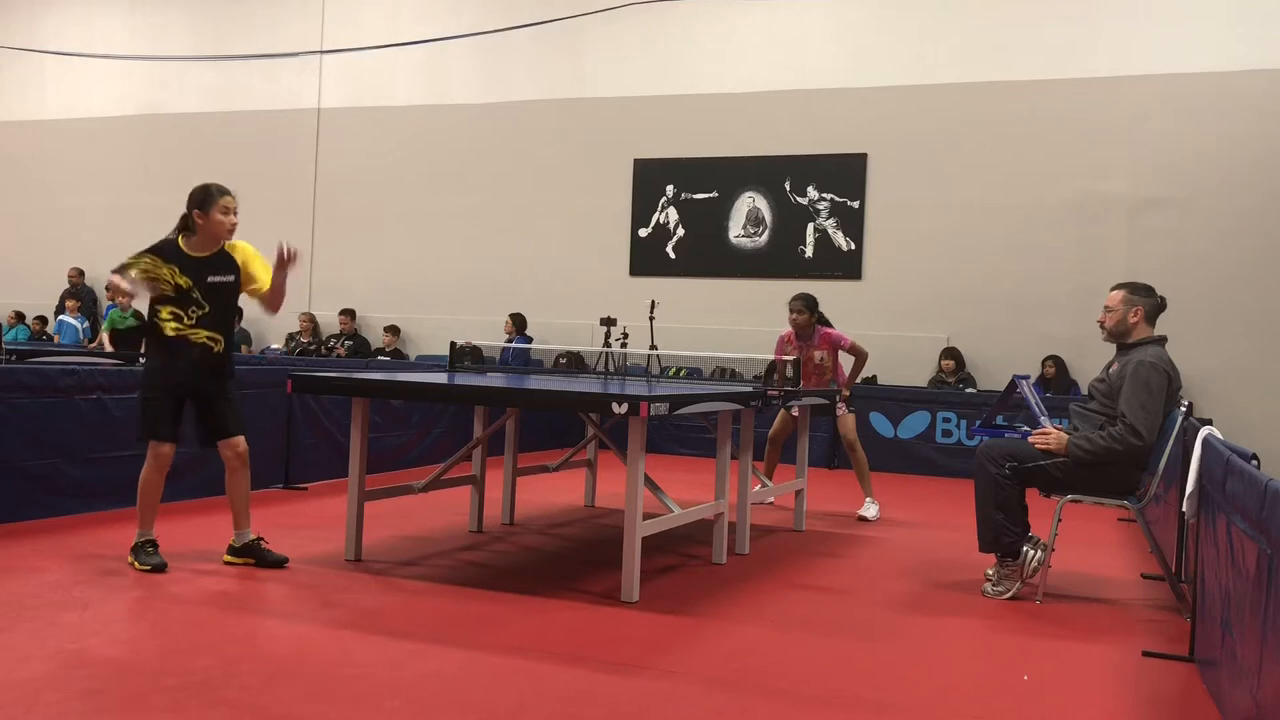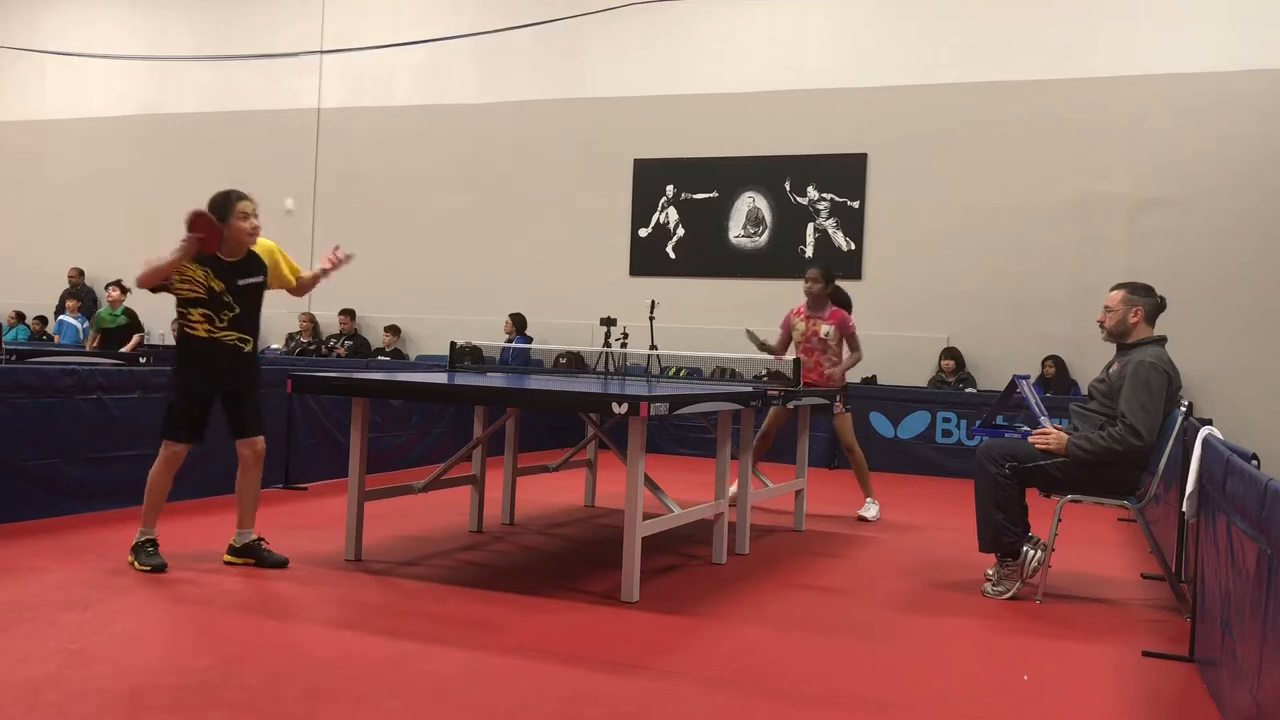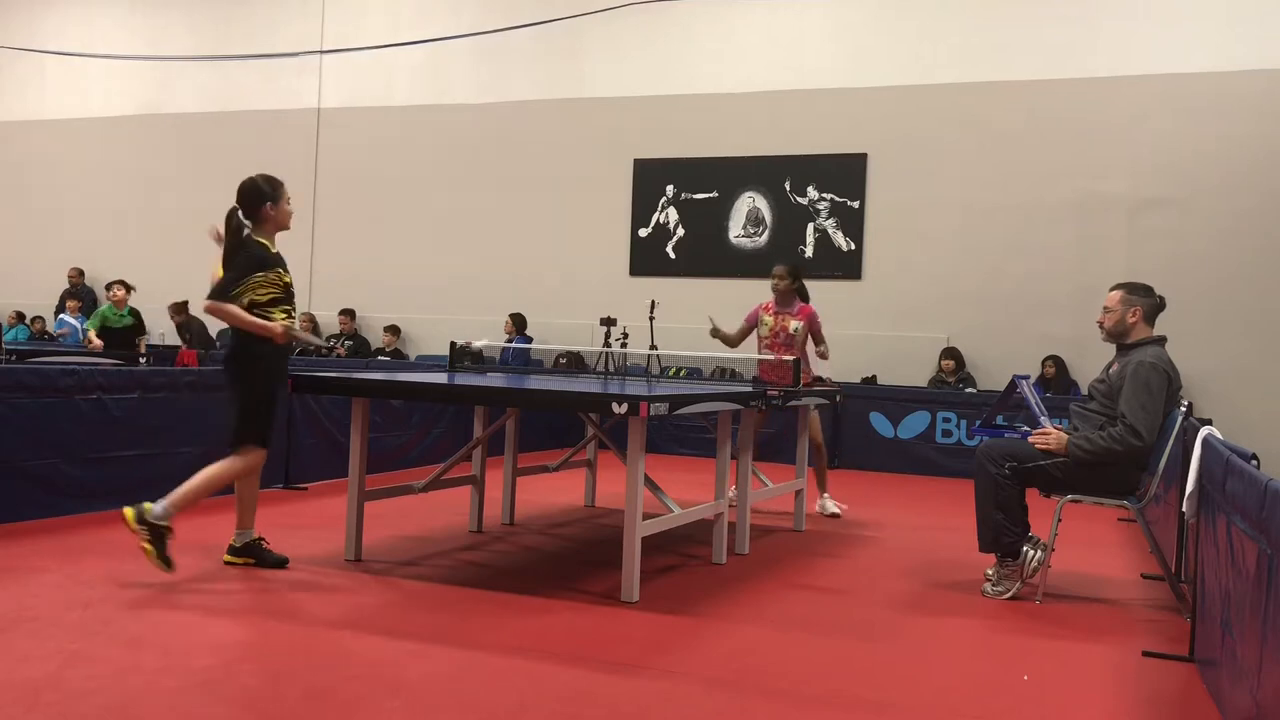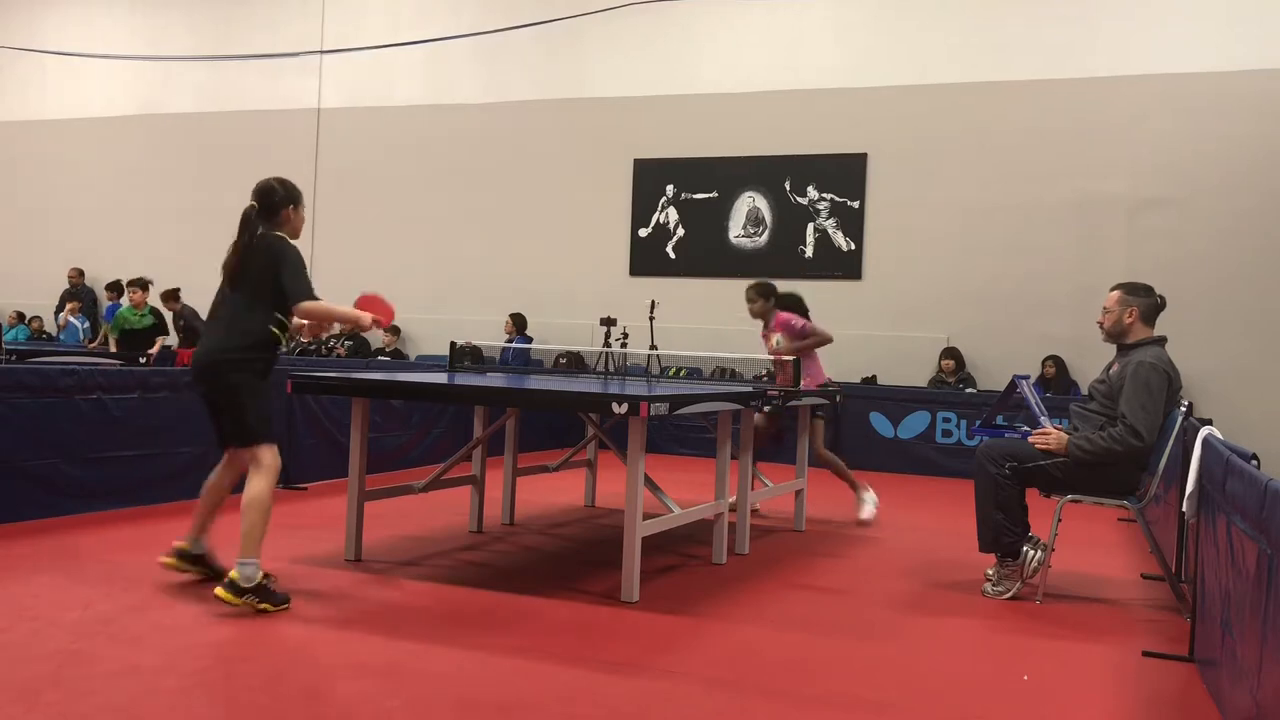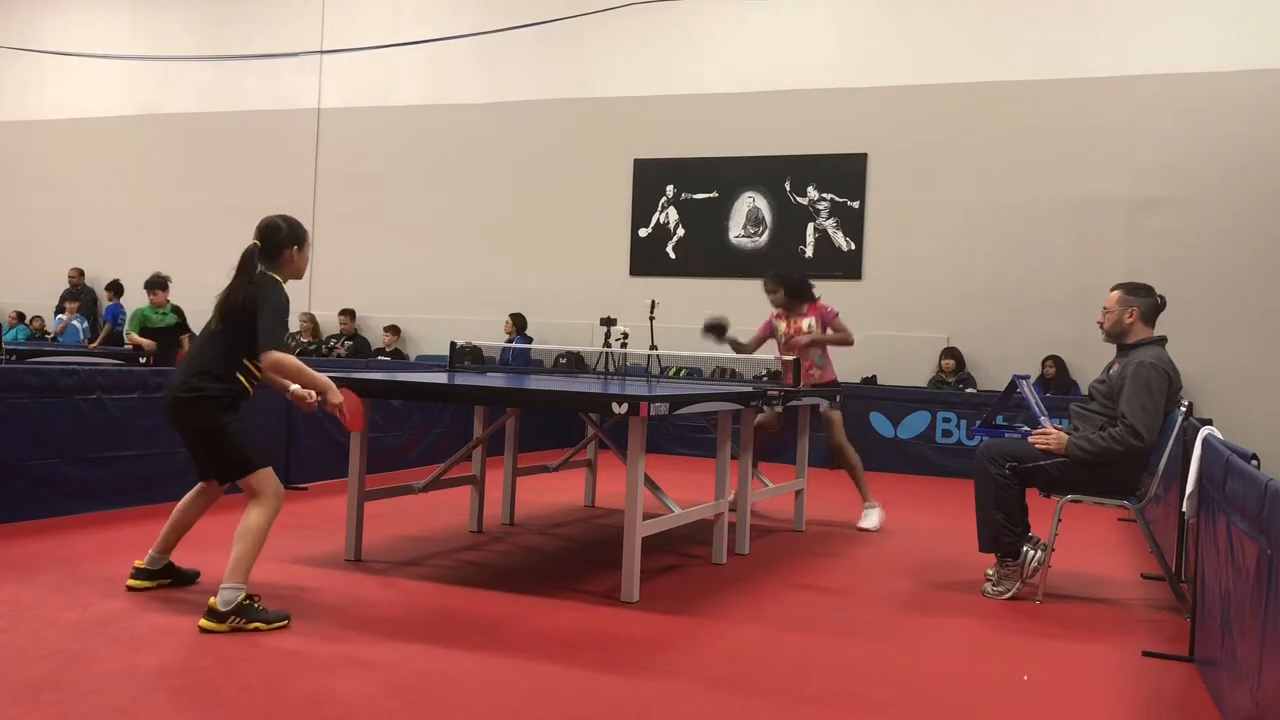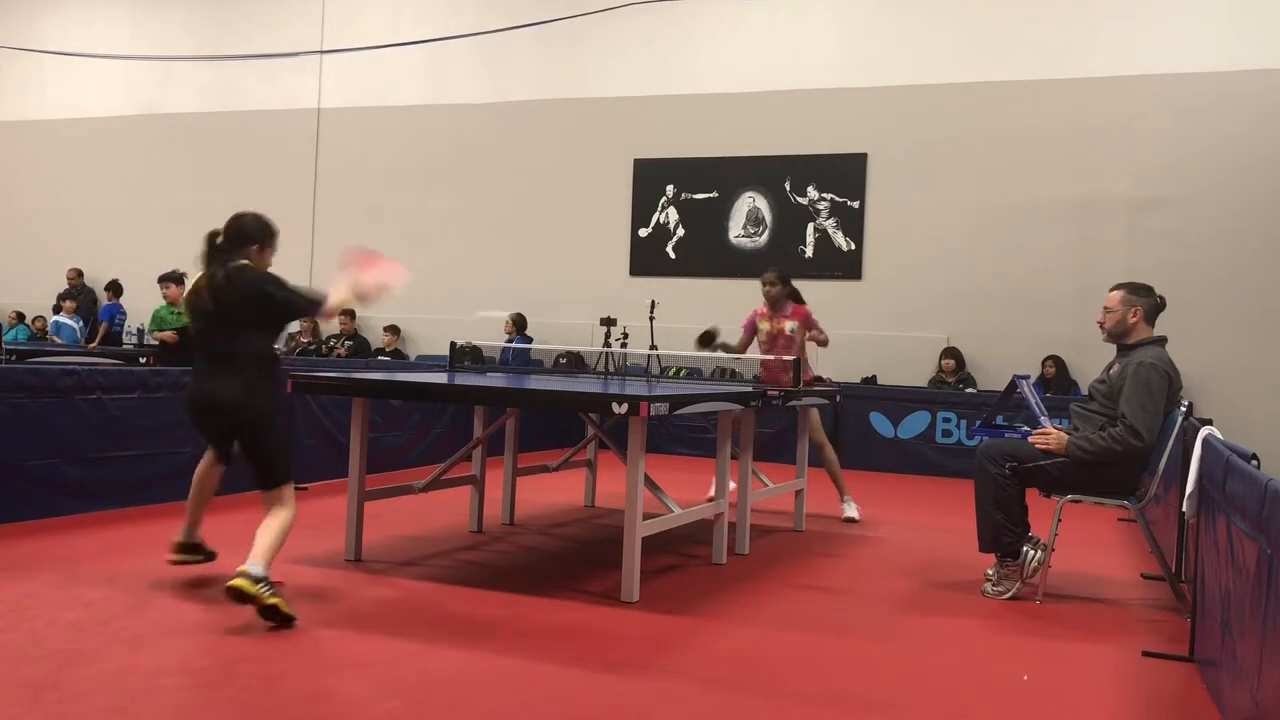
dt=0.4s
person 1, frame 1
left shoulder: (239, 255)
right shoulder: (163, 253)
left elbow: (273, 303)
right elbow: (116, 276)
left wrist: (281, 270)
right wrist: (125, 285)
left hip: (214, 371)
right hip: (165, 369)
left knee: (236, 451)
right knee: (161, 453)
left ankle: (243, 542)
right ankle: (143, 541)
person 1, frame 2
left shoulder: (264, 255)
right shoulder: (196, 255)
left elbow: (298, 287)
right elbow: (143, 281)
left wrist: (321, 272)
right wrist: (178, 258)
left hip: (242, 368)
right hip: (195, 368)
left knee: (252, 449)
right knee: (174, 452)
left ankle: (243, 541)
right ankle: (144, 539)
person 1, frame 3
left shoulder: (264, 249)
right shoulder: (254, 255)
right elbow: (213, 304)
right wrist: (267, 326)
left hip: (265, 366)
right hip: (253, 365)
left knee: (253, 454)
right knee: (249, 458)
left ankle: (244, 541)
right ankle: (154, 516)
person 1, frame 4
left shoulder: (251, 248)
right shoulder: (282, 250)
right elbow: (306, 307)
left wrist: (293, 323)
right wrist: (358, 316)
left hip: (215, 363)
right hip: (237, 367)
left knee: (237, 459)
right knee: (265, 463)
left ankle: (192, 548)
right ankle: (245, 579)
person 1, frame 5
left shoulder: (256, 286)
right shoulder: (269, 291)
right elbow: (271, 358)
left wrist: (292, 388)
right wrist: (324, 384)
left hip: (196, 398)
right hip: (204, 403)
left knee: (213, 483)
right knee: (267, 491)
left ankle: (152, 565)
right ankle: (228, 604)
person 1, frame 6
left shoulder: (207, 286)
right shoulder: (260, 282)
right elbow: (321, 308)
right wrist: (349, 289)
left hip: (204, 397)
right hip: (249, 401)
left knee: (216, 456)
right knee: (281, 501)
left ankle: (188, 539)
right ankle: (252, 575)
person 2, frame 1
left shoulder: (1147, 364)
right shoulder: (1131, 356)
left elbow: (1133, 437)
left wrist: (1069, 445)
right wrist: (1066, 433)
left hip: (1109, 468)
right hip: (1094, 455)
left knee: (993, 455)
right knee: (996, 452)
left ankle: (1013, 554)
right ankle: (1020, 545)
person 2, frame 2
left shoulder: (1147, 364)
right shoulder: (1130, 356)
left elbow: (1133, 437)
left wrist: (1069, 445)
right wrist: (1067, 433)
left hip: (1109, 468)
right hip: (1095, 455)
left knee: (993, 455)
right knee: (997, 452)
left ankle: (1013, 554)
right ankle: (1020, 545)
person 2, frame 3
left shoulder: (1147, 365)
right shoulder: (1131, 356)
left elbow: (1133, 438)
left wrist: (1069, 446)
right wrist: (1067, 433)
left hip: (1110, 469)
right hip: (1094, 455)
left knee: (994, 454)
right knee: (997, 452)
left ankle: (1013, 554)
right ankle: (1020, 544)
person 2, frame 4
left shoulder: (1147, 365)
right shoulder: (1131, 357)
left elbow: (1133, 438)
left wrist: (1070, 445)
right wrist: (1067, 434)
left hip: (1109, 469)
right hip: (1094, 456)
left knee: (993, 455)
right knee: (997, 451)
left ankle: (1013, 554)
right ankle: (1020, 544)
person 2, frame 5
left shoulder: (1147, 366)
right shoulder: (1131, 357)
left elbow: (1133, 438)
left wrist: (1070, 446)
right wrist: (1067, 434)
left hip: (1109, 469)
right hip: (1093, 455)
left knee: (994, 455)
right knee: (997, 452)
left ankle: (1013, 554)
right ankle: (1020, 544)
person 2, frame 6
left shoulder: (1147, 365)
right shoulder: (1131, 357)
left elbow: (1133, 438)
left wrist: (1070, 445)
right wrist: (1067, 434)
left hip: (1108, 469)
right hip: (1093, 455)
left knee: (994, 455)
right knee: (997, 451)
left ankle: (1013, 554)
right ankle: (1020, 544)
person 3, frame 1
left shoulder: (830, 337)
right shoulder: (785, 340)
left elbow: (862, 355)
left wrist: (847, 386)
left knee: (850, 440)
right knee: (774, 437)
left ankle: (870, 501)
person 3, frame 2
left shoulder: (841, 317)
right shoulder: (794, 316)
left elbow: (857, 352)
right elbow: (778, 351)
left wrist: (842, 369)
right wrist: (764, 346)
left hip: (831, 386)
right hip: (798, 384)
left knee: (849, 444)
right knee: (765, 433)
left ankle: (870, 500)
person 3, frame 3
left shoulder: (808, 313)
right shoulder: (761, 310)
left elbow: (820, 343)
right elbow: (735, 340)
left wrist: (823, 352)
right wrist: (717, 332)
left hip: (798, 384)
left knee: (816, 442)
left ankle: (823, 497)
right ankle: (739, 489)
person 3, frame 4
left shoulder: (786, 320)
right shoulder: (766, 331)
left elbow: (826, 338)
left wrist: (791, 349)
left hip: (813, 390)
left knee: (817, 451)
right knee: (752, 432)
left ankle: (863, 492)
person 3, frame 5
left shoulder: (819, 310)
right shoulder: (774, 320)
left elbow: (848, 338)
right elbow: (747, 349)
left wrist: (813, 338)
right wrist: (729, 340)
left hip: (822, 384)
left knee: (838, 442)
right knee: (757, 433)
left ankle: (871, 505)
person 3, frame 6
left shoulder: (802, 313)
right shoulder: (758, 316)
left elbow: (823, 338)
right elbow: (739, 350)
left wrist: (820, 338)
right wrist: (722, 346)
left knee: (818, 440)
left ankle: (846, 499)
